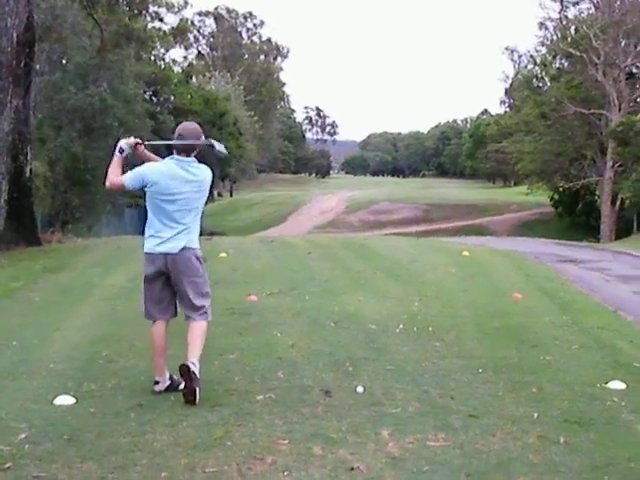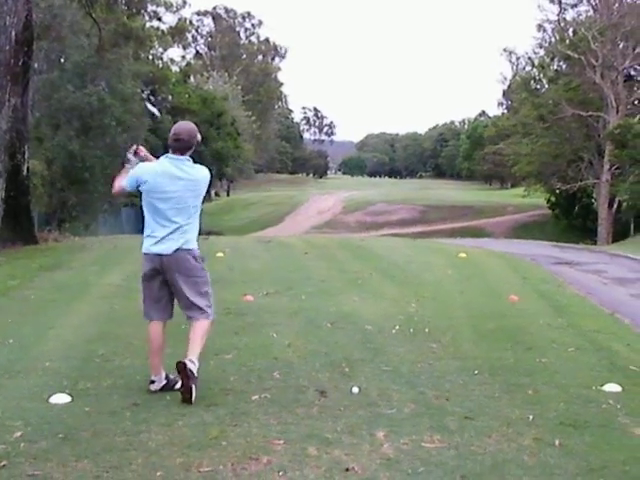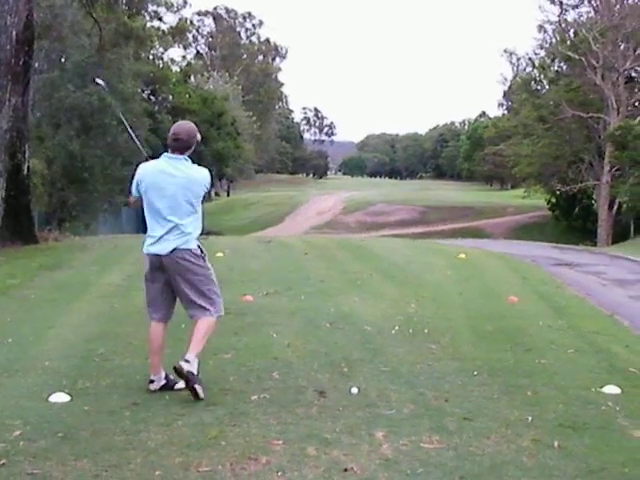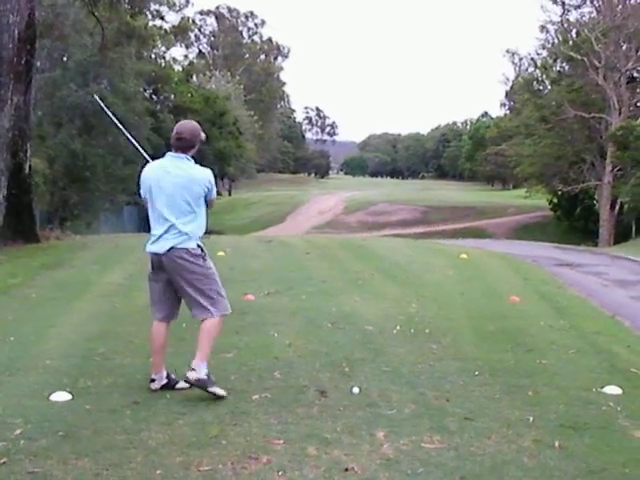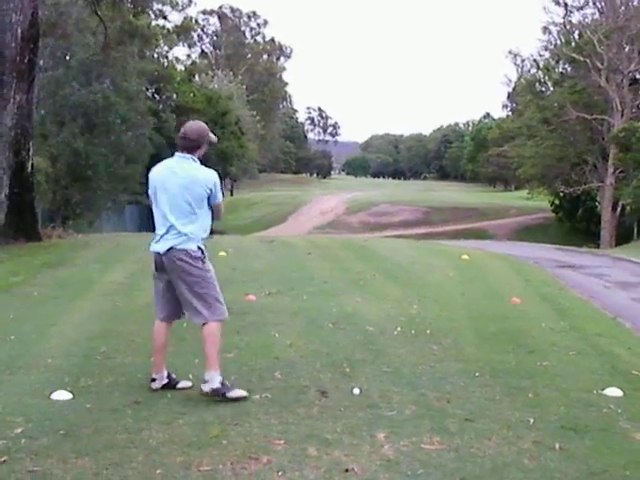
dt=0.1s
person 1, frame 1
left shoulder: (150, 172)
right shoulder: (204, 174)
left elbow: (112, 183)
left wrist: (119, 153)
right wrist: (147, 154)
left hip: (154, 253)
right hip: (186, 253)
left knee: (159, 317)
right knee: (199, 313)
left ankle: (162, 378)
right ankle: (192, 365)
person 1, frame 2
left shoulder: (147, 172)
right shoulder: (202, 174)
left elbow: (117, 189)
left wrist: (132, 164)
right wrist: (150, 159)
left hip: (153, 253)
right hip: (184, 253)
left knee: (157, 317)
right knee: (201, 313)
left ankle: (157, 377)
right ankle: (190, 363)
person 1, frame 3
left shoulder: (144, 170)
right shoulder: (201, 175)
left elbow: (134, 200)
left hip: (154, 252)
right hip: (185, 251)
left knee: (158, 316)
right knee: (209, 309)
left ankle: (157, 377)
right ankle: (189, 362)
person 1, frame 4
left shoulder: (150, 170)
right shoulder: (203, 175)
left hip: (157, 251)
right hip: (187, 251)
left knee: (162, 315)
right knee: (214, 309)
left ankle: (158, 376)
right ankle: (199, 369)
person 1, frame 5
left shoulder: (156, 171)
right shoulder: (208, 176)
right elbow: (218, 213)
left hip: (161, 250)
right hip: (188, 252)
left knee: (164, 315)
right knee: (212, 314)
left ankle: (160, 375)
right ankle: (213, 379)
